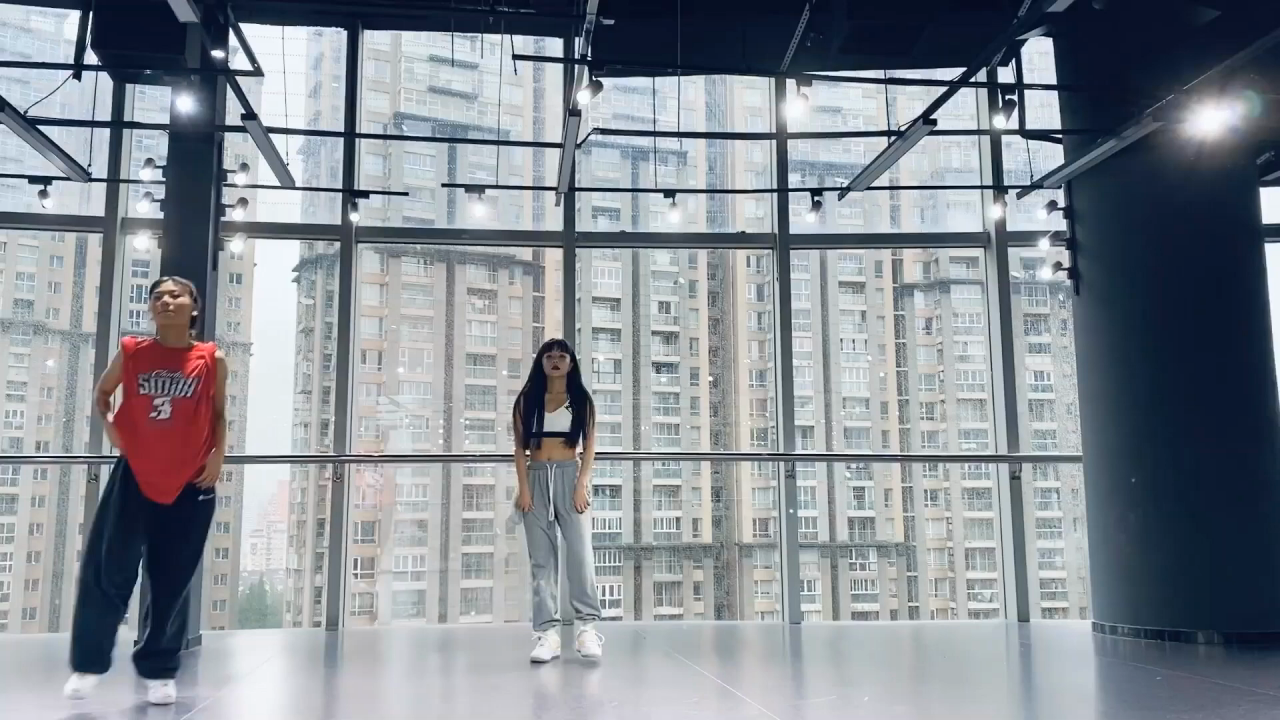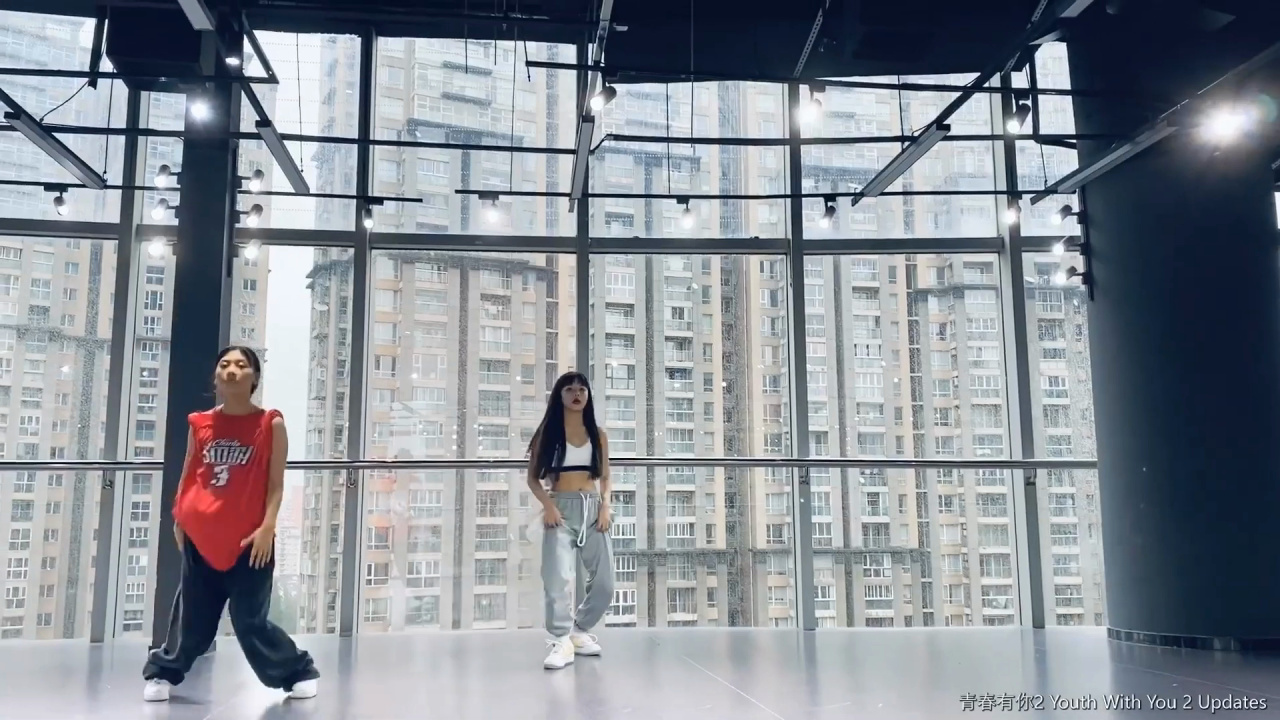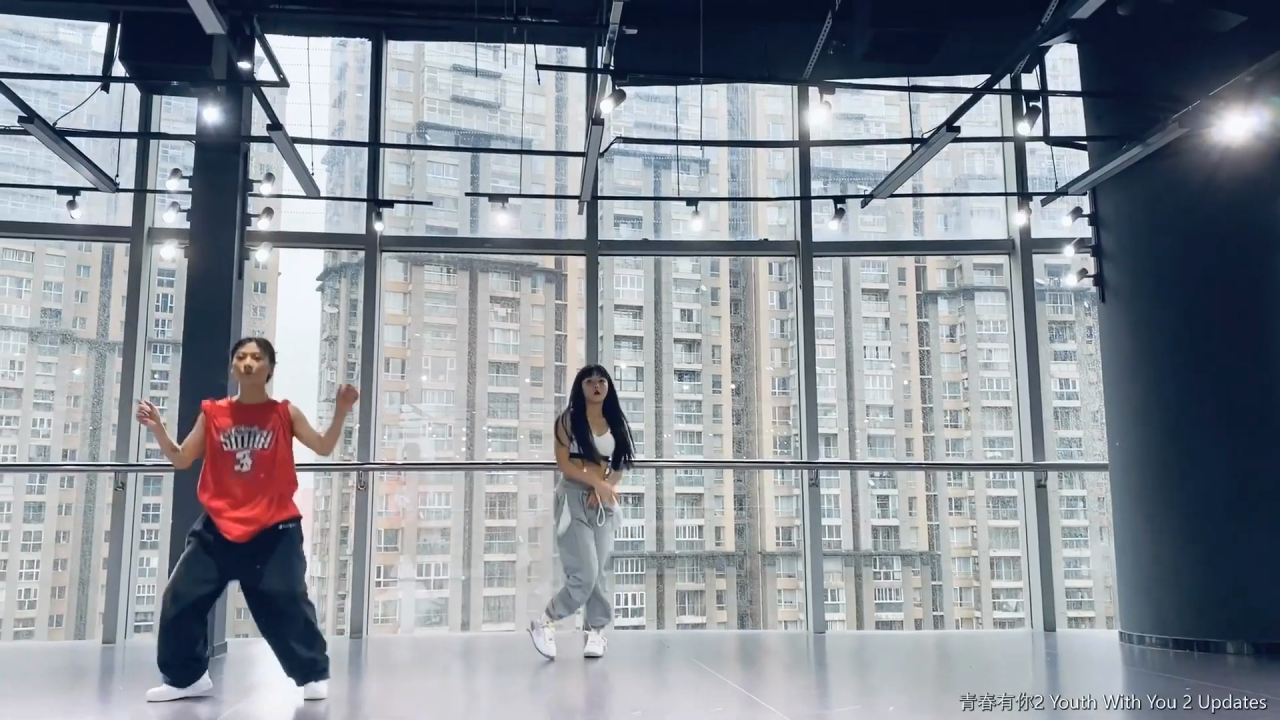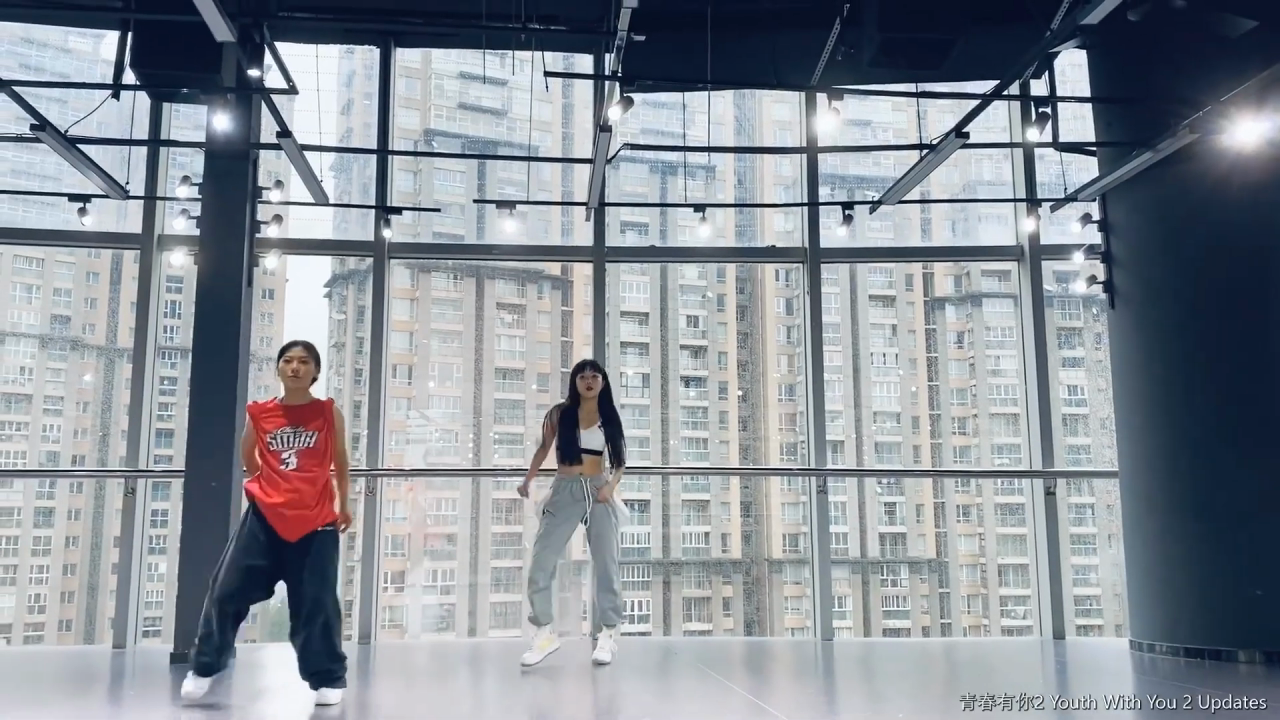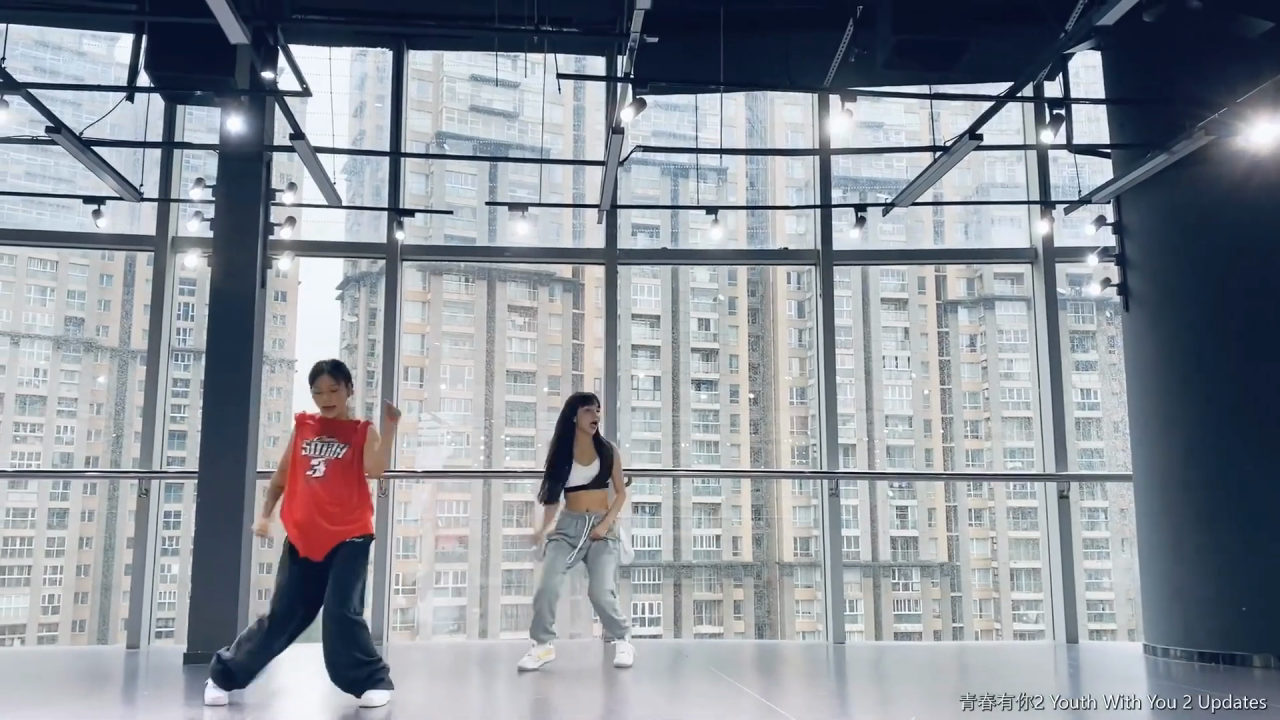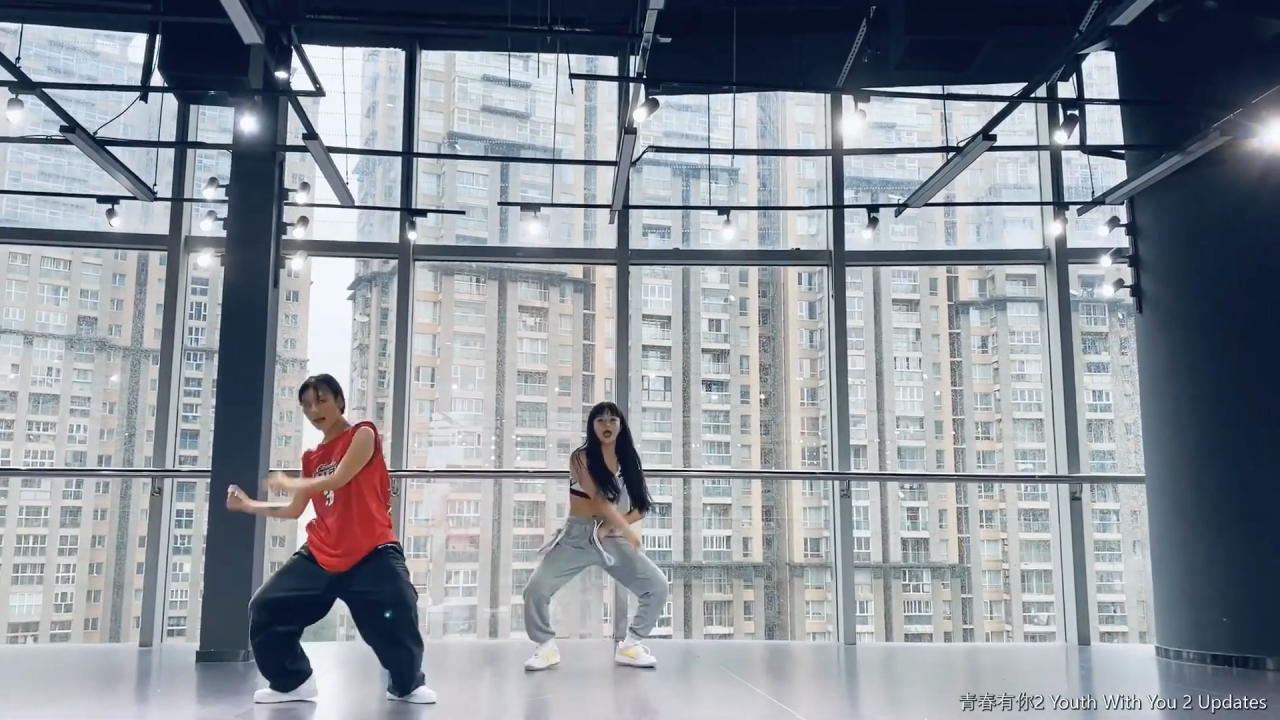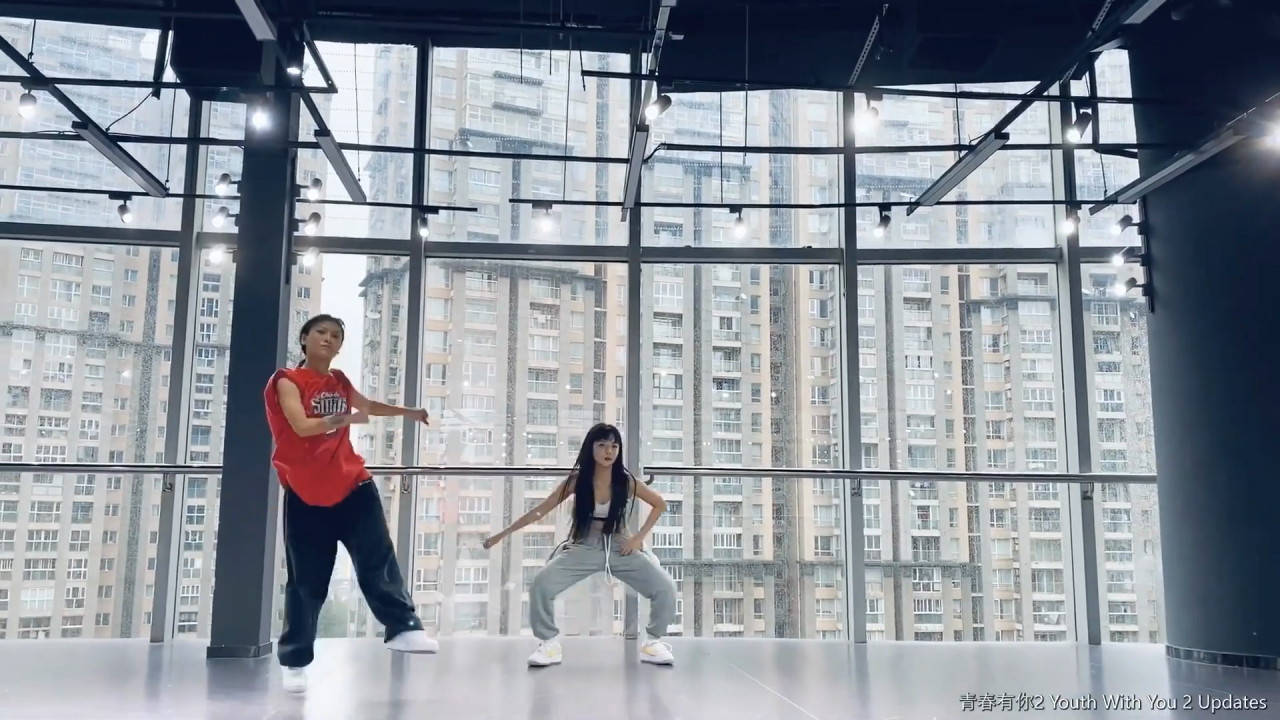
dt=0.4s
person 1, frame 1
left shoulder: (211, 360)
right shoulder: (131, 353)
left elbow: (218, 418)
right elbow: (102, 394)
left wrist: (217, 460)
right wrist: (111, 429)
left hip: (187, 485)
right hip: (132, 479)
left knee: (171, 584)
right knee: (105, 574)
left ankle: (159, 671)
right ankle: (87, 667)
person 1, frame 2
left shoulder: (271, 424)
right shoulder: (198, 423)
left elbow: (274, 479)
right elbow: (187, 475)
left wrist: (264, 531)
right wrist: (178, 520)
left hip: (248, 540)
right hip: (201, 538)
left knee: (251, 624)
right knee: (193, 623)
left ankle: (299, 674)
right ankle: (161, 674)
person 1, frame 3
left shoulder: (285, 413)
right shoulder: (212, 413)
left elbow: (322, 448)
right elbow: (183, 457)
left wrist: (341, 413)
right wrist: (157, 428)
left hip: (274, 525)
right hip: (219, 524)
left knee: (286, 598)
right knee: (181, 599)
left ankle: (313, 674)
right ankle: (185, 676)
person 1, frame 4
left shoulder: (329, 413)
right shoulder: (258, 411)
left elbow: (338, 459)
left wrist: (344, 505)
left hip: (315, 523)
right hip: (262, 517)
left knee: (316, 603)
right knee: (229, 592)
left ankle: (328, 680)
right ankle: (203, 669)
person 1, frame 5
left shoulder: (363, 432)
right shoulder: (303, 425)
left elbow: (377, 470)
right elbow: (283, 473)
left wrist: (388, 429)
right wrist: (265, 515)
left hip: (349, 539)
right hip: (302, 539)
left knee: (343, 613)
right knee: (283, 618)
left ankle: (372, 682)
right ankle: (223, 677)
person 1, frame 6
left shoulder: (363, 435)
right shoulder: (313, 457)
left elbow: (340, 479)
right elbow: (295, 508)
left wrist: (290, 484)
right wrist: (250, 506)
left hip: (371, 550)
right hip: (320, 553)
left knee: (397, 609)
right knee: (266, 607)
left ankle: (407, 683)
right ankle: (292, 681)
person 1, frame 7
left shoulder: (339, 380)
right shoulder: (286, 382)
left elbow: (360, 406)
right elbow: (301, 426)
left wrist: (406, 412)
right wrist: (350, 417)
left hip: (350, 480)
right hip: (304, 488)
left knee: (375, 553)
right knee: (306, 576)
left ankle: (402, 627)
right ankle: (294, 661)
person 2, frame 1
left shoulder: (582, 399)
right shoulder: (528, 399)
left elbow: (588, 449)
right elbow: (520, 448)
left wrist: (582, 486)
right wrist: (522, 488)
left hip: (569, 477)
right hip: (537, 480)
left knee: (579, 554)
right knee: (542, 560)
left ankle: (587, 628)
right ankle: (547, 633)
person 2, frame 2
left shoulder: (596, 433)
right shoulder: (547, 431)
left elbow: (604, 475)
right elbow: (532, 475)
left wrist: (605, 506)
right wrist: (546, 506)
left hip: (591, 509)
right hip: (560, 509)
left knee: (604, 584)
right knee: (558, 577)
left ankle: (579, 631)
right ankle: (560, 642)
person 2, frame 3
left shoulder: (614, 422)
right shoulder: (569, 419)
left elbow: (619, 465)
right elbow: (563, 461)
left wrist: (608, 485)
right wrist: (598, 481)
left hip: (602, 502)
right hip: (573, 498)
left knee: (599, 572)
right knee: (585, 570)
left ankle: (594, 631)
right ankle: (546, 622)
person 2, frame 4
left shoulder: (610, 418)
right shoulder: (560, 414)
left elbow: (619, 461)
right elbow: (544, 446)
left wrist: (612, 485)
right wrist: (528, 479)
left hip: (598, 493)
right hip: (564, 493)
left knee: (606, 567)
right knee: (541, 562)
left ankle: (605, 635)
right ankle: (544, 633)
person 2, frame 5
left shoulder: (608, 452)
right shoulder: (560, 452)
left elbow: (620, 493)
right elbow: (552, 495)
left wrist: (606, 523)
right wrist: (544, 527)
left hip: (602, 529)
right hip: (568, 528)
left knee: (602, 594)
right knee: (548, 588)
left ankle: (621, 641)
right ankle: (542, 645)
person 2, frame 6
left shoulder: (628, 461)
right shoulder: (581, 457)
left elbow: (640, 506)
right elbow: (597, 494)
left wrist: (617, 528)
right wrist: (627, 528)
left hip: (610, 536)
right hip: (576, 534)
left knee: (658, 585)
right knee: (536, 589)
left ankle: (631, 644)
right ankle: (545, 646)
person 2, frame 7
left shoulder: (627, 481)
right shoulder: (577, 480)
left elbow: (659, 504)
right elbow: (542, 509)
left wrist: (640, 537)
right wrist: (503, 534)
left hip: (620, 548)
right hip: (585, 546)
left knee: (665, 587)
right knee: (541, 585)
left ankle: (653, 642)
right ankle: (549, 645)
